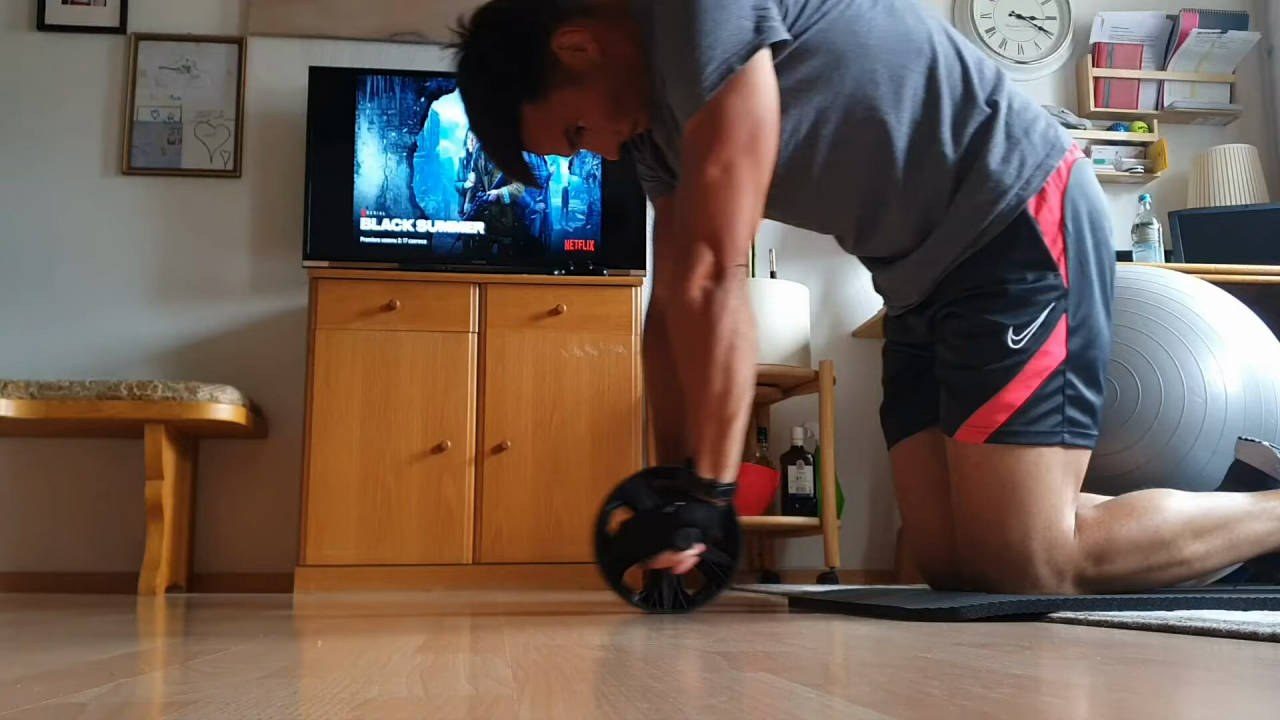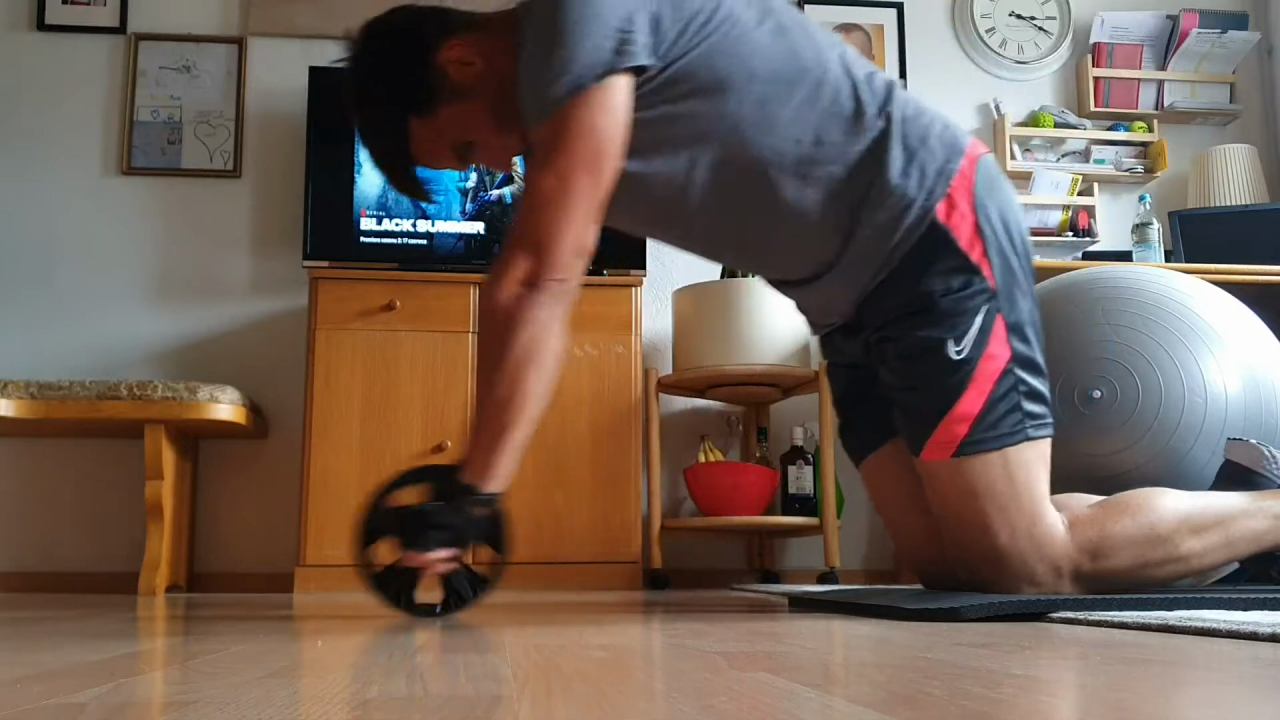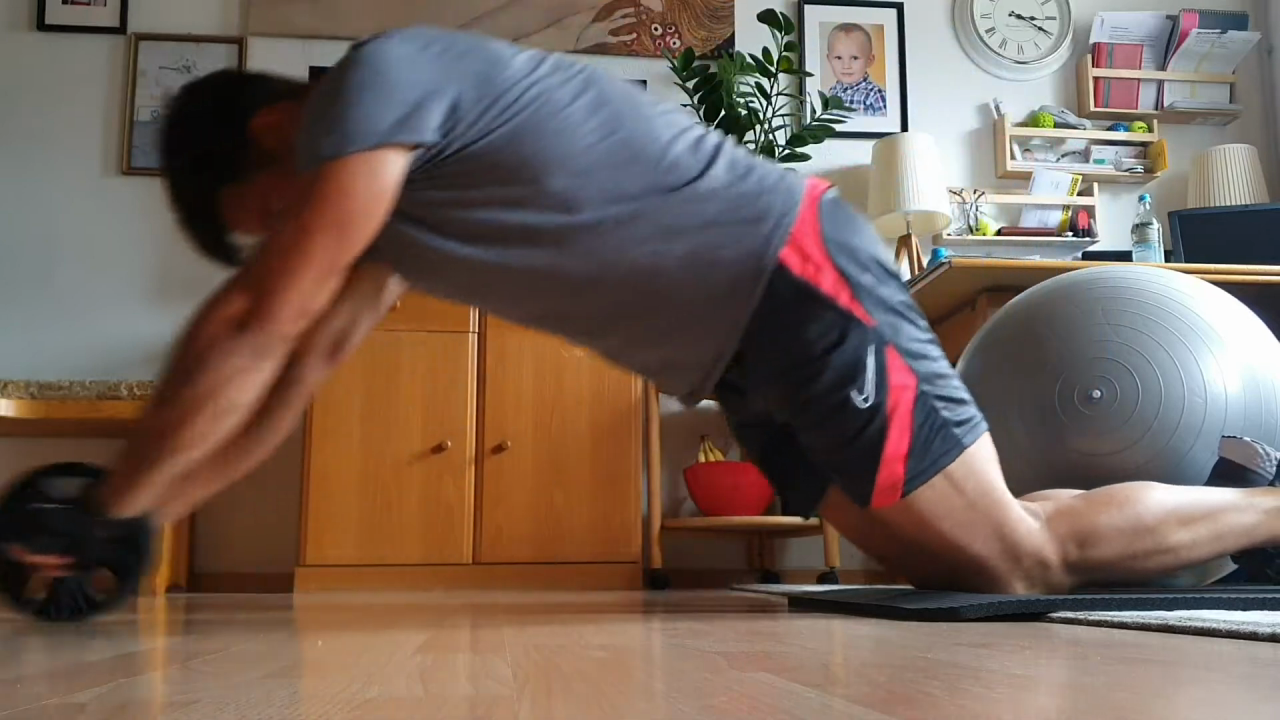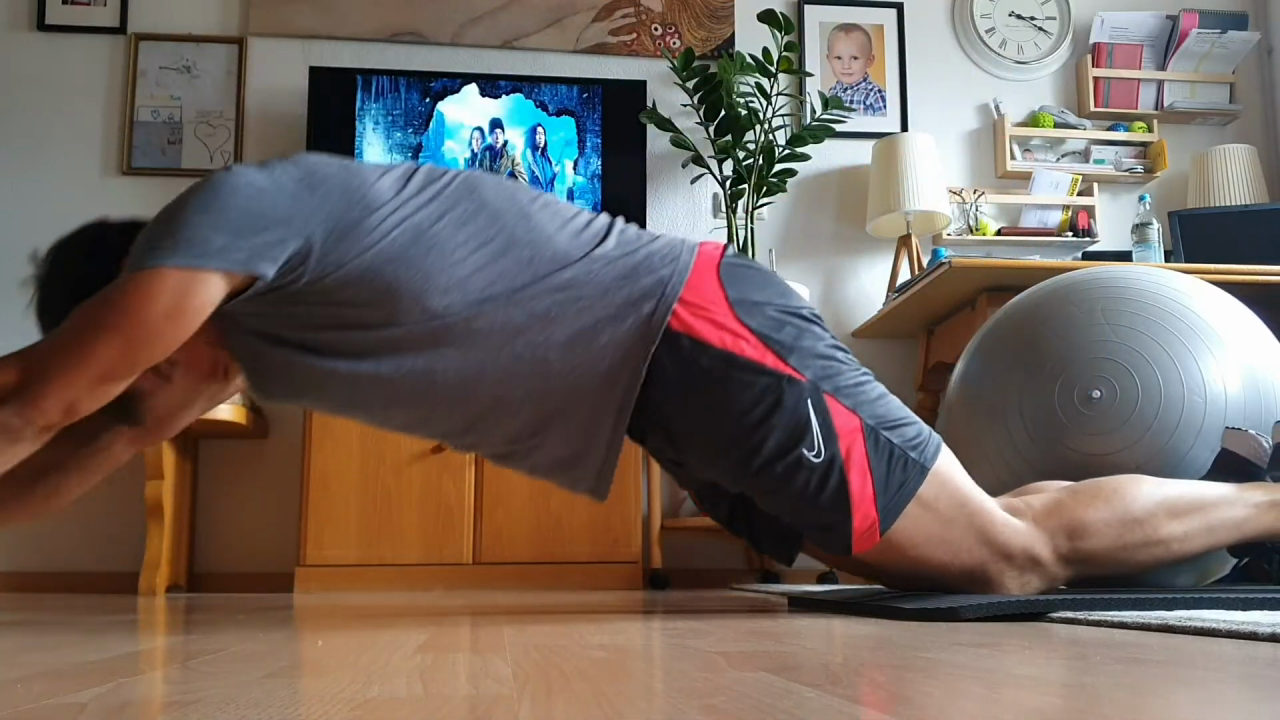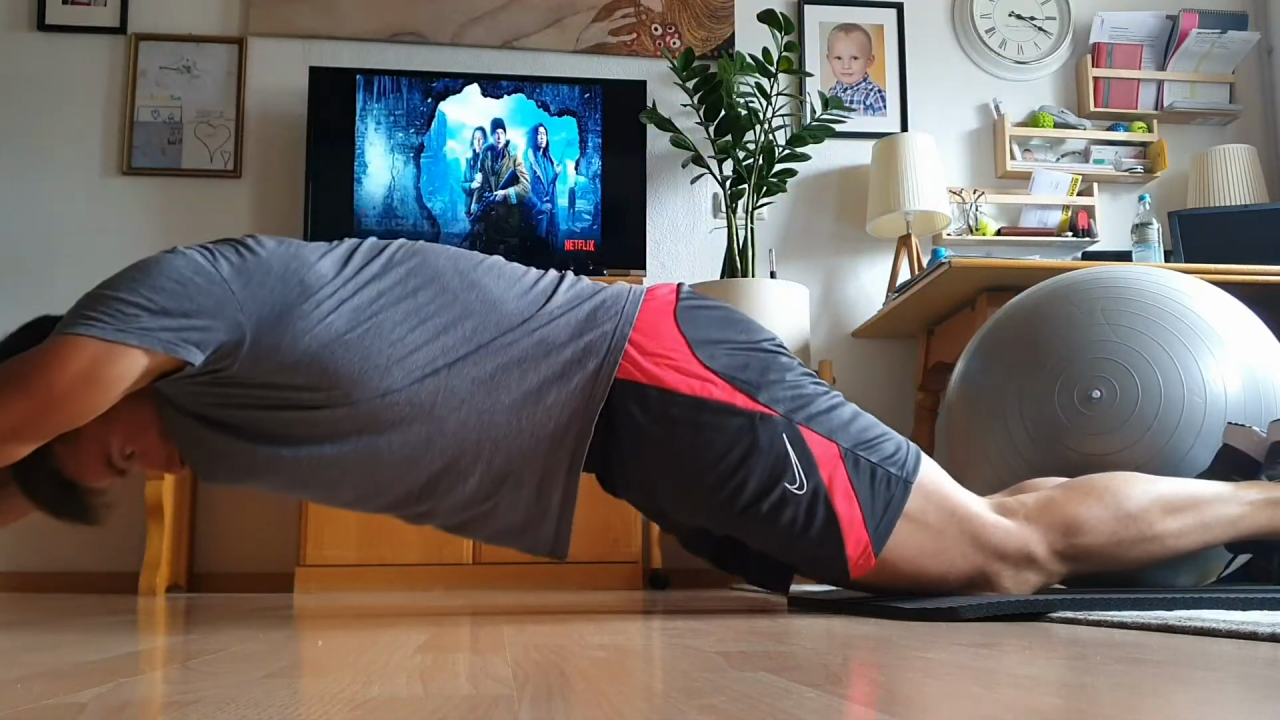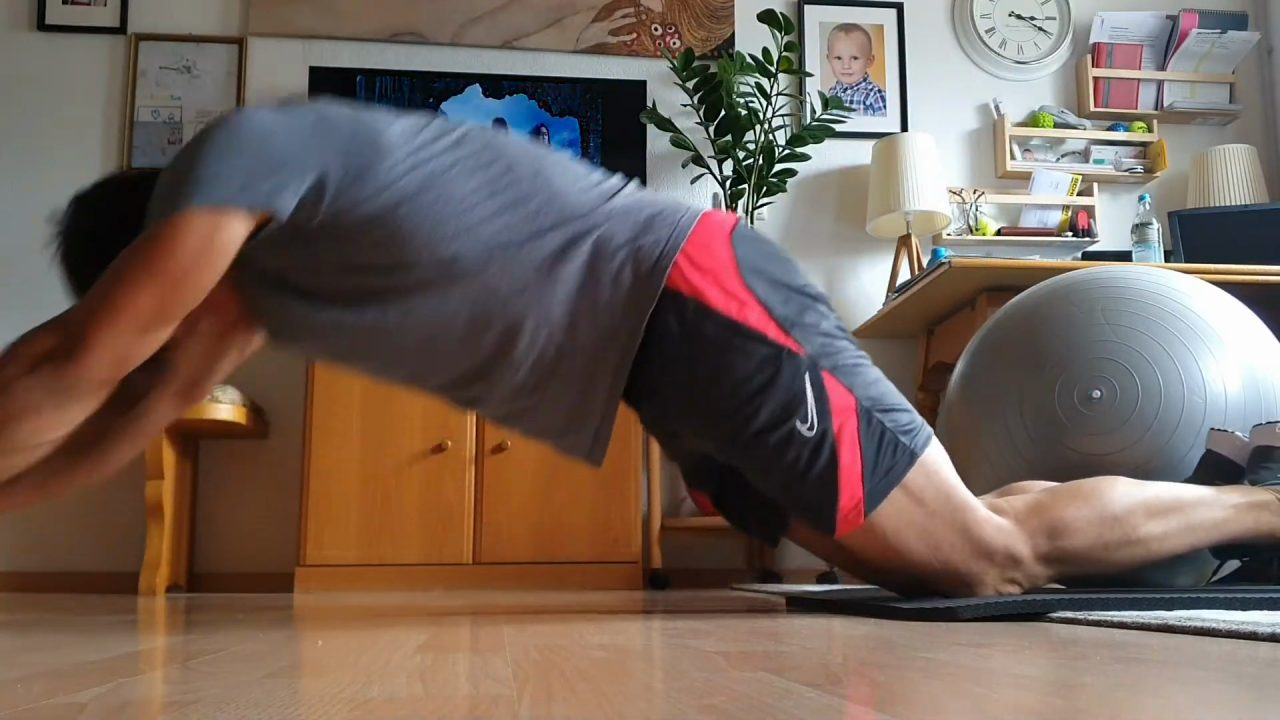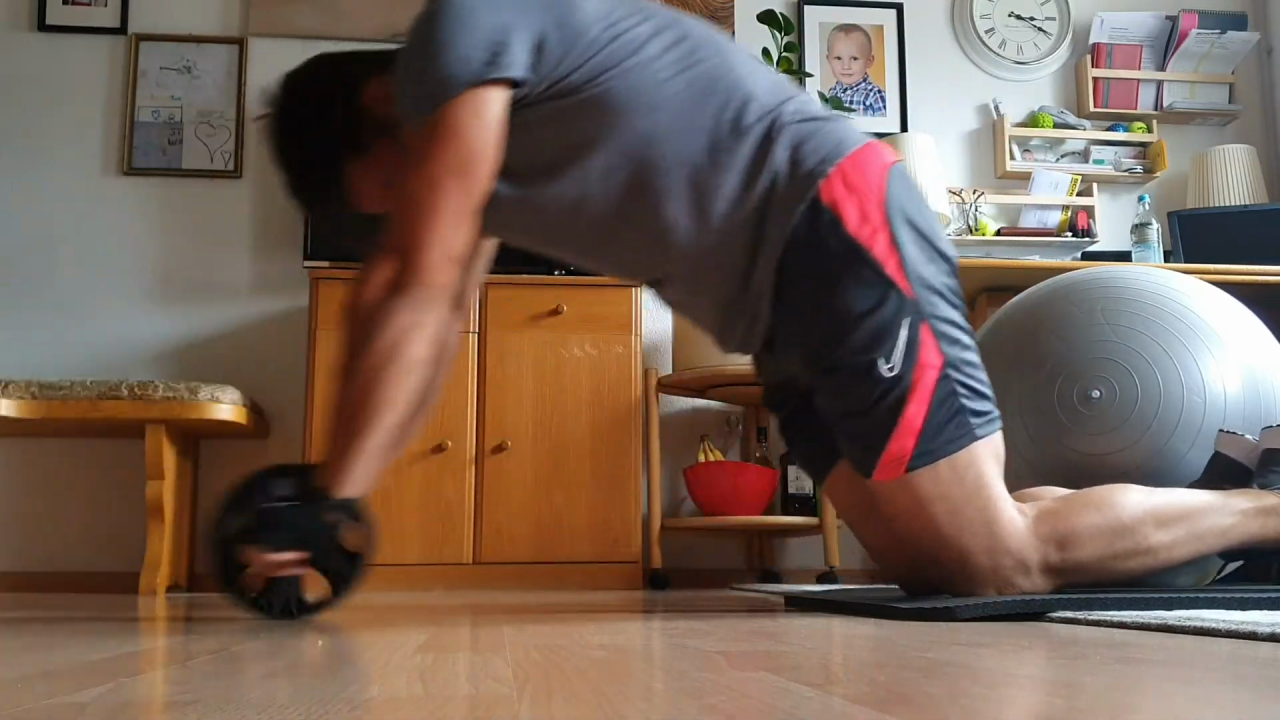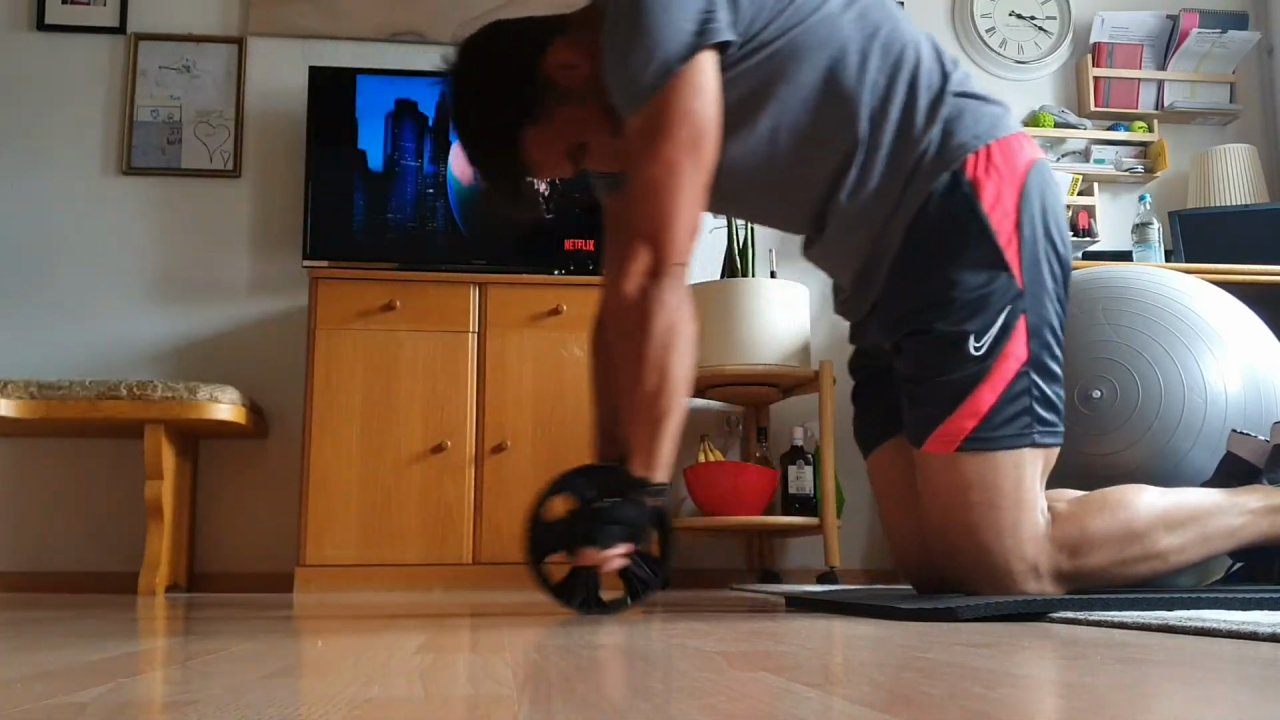
dt=0.5s
person 1, frame 1
right shoulder: (660, 119)
left elbow: (714, 272)
right elbow: (674, 304)
left hip: (1022, 223)
right hip: (929, 274)
left knee: (1026, 567)
right knee: (949, 563)
person 1, frame 2
right shoulder: (561, 97)
left elbow: (531, 278)
right elbow: (540, 303)
left wrist: (473, 502)
right wrist: (477, 499)
left hip: (940, 230)
right hip: (860, 292)
left knee: (1026, 566)
right knee: (950, 564)
person 1, frame 3
left shoulder: (383, 81)
right shoulder: (376, 193)
left elbow: (249, 321)
right elbow: (292, 372)
left wrist: (111, 510)
right wrist: (135, 509)
left hip: (801, 277)
right hip: (752, 329)
left knee: (1015, 556)
right knee: (946, 562)
person 1, frame 4
left shoulder: (234, 207)
right shoulder: (252, 310)
right elbow: (103, 439)
left hip: (702, 338)
right hip: (687, 374)
left knee: (1013, 551)
right knee: (988, 545)
person 1, frame 5
left shoulder: (176, 294)
right shoulder: (201, 380)
left hip: (660, 378)
right hip: (649, 414)
left knee: (1011, 551)
right knee: (992, 544)
person 1, frame 6
left shoulder: (247, 149)
right shoulder: (261, 259)
right elbow: (128, 411)
left hip: (699, 301)
right hip: (679, 344)
left knee: (993, 553)
right knee: (973, 543)
person 1, frame 7
right shoulder: (472, 131)
left elbow: (405, 290)
right elbow: (427, 318)
left wrist: (335, 501)
right wrist: (339, 501)
left hip: (844, 224)
right hip: (786, 288)
left knee: (999, 562)
right knee: (930, 561)
person 1, frame 8
right shoulder: (627, 117)
left elbow: (655, 277)
right elbow: (628, 304)
left wrist: (641, 493)
left hip: (972, 200)
right hip: (890, 261)
left knee: (1006, 567)
right knee: (933, 564)
